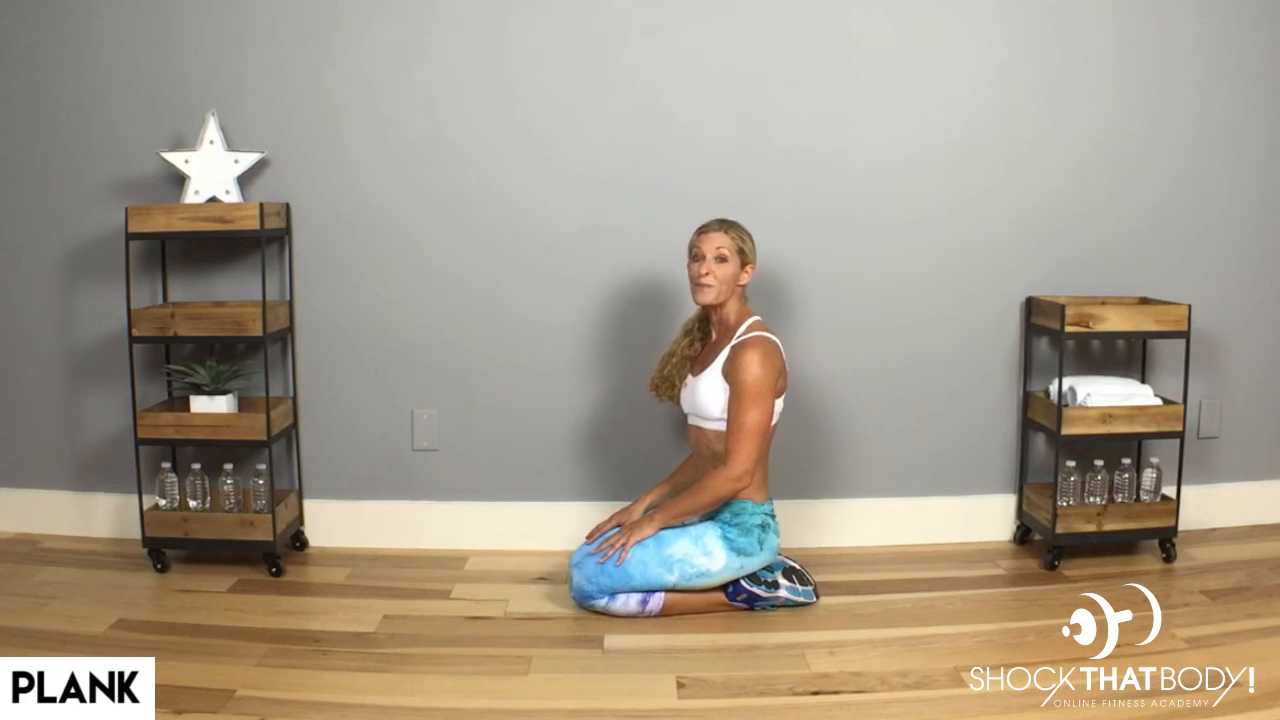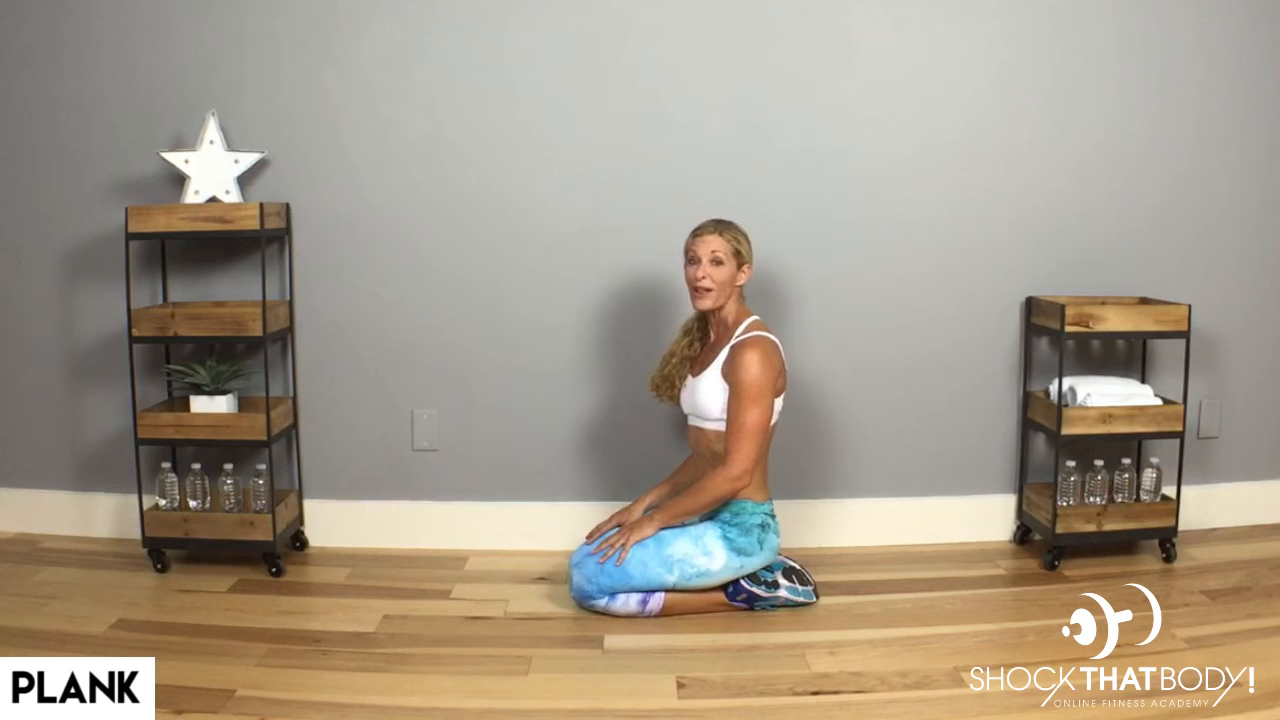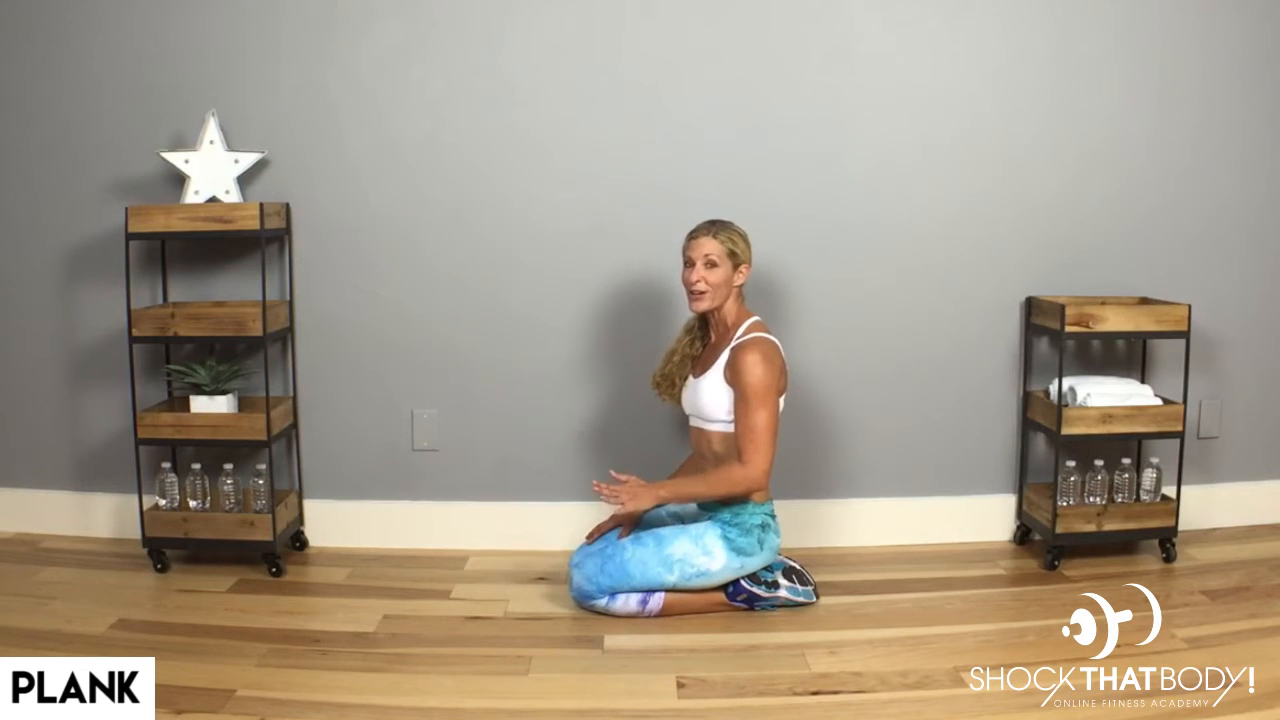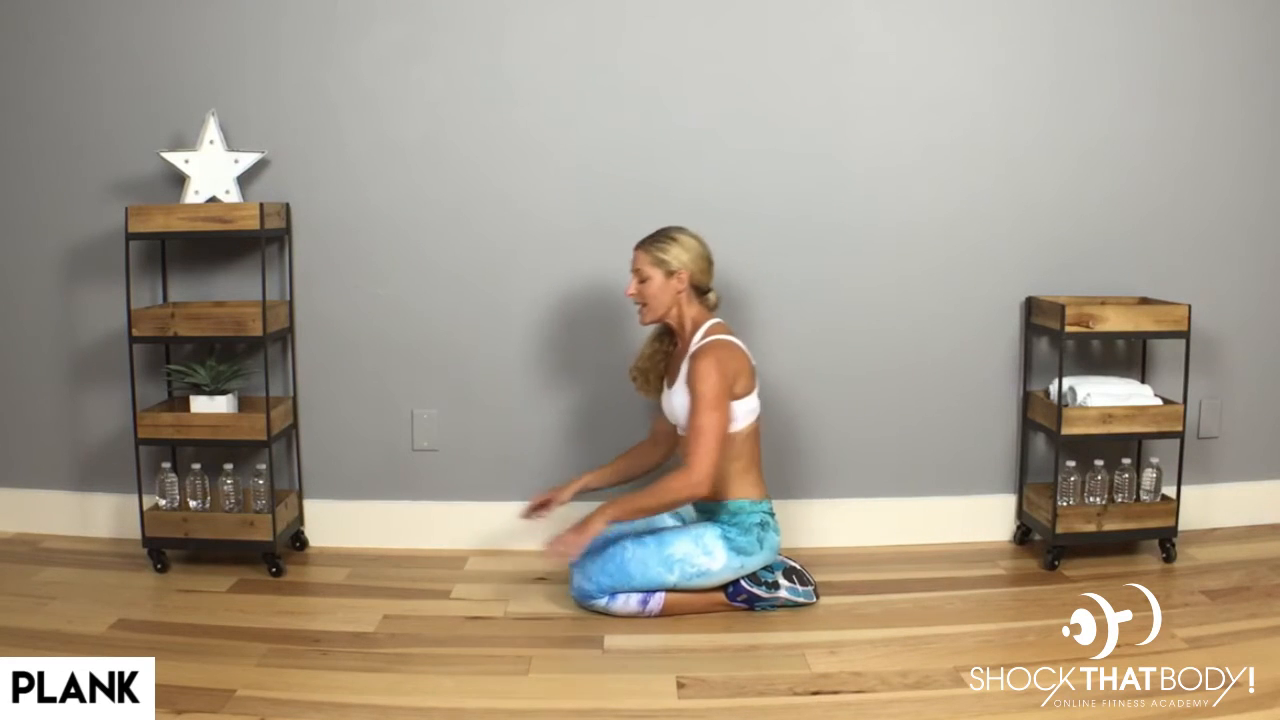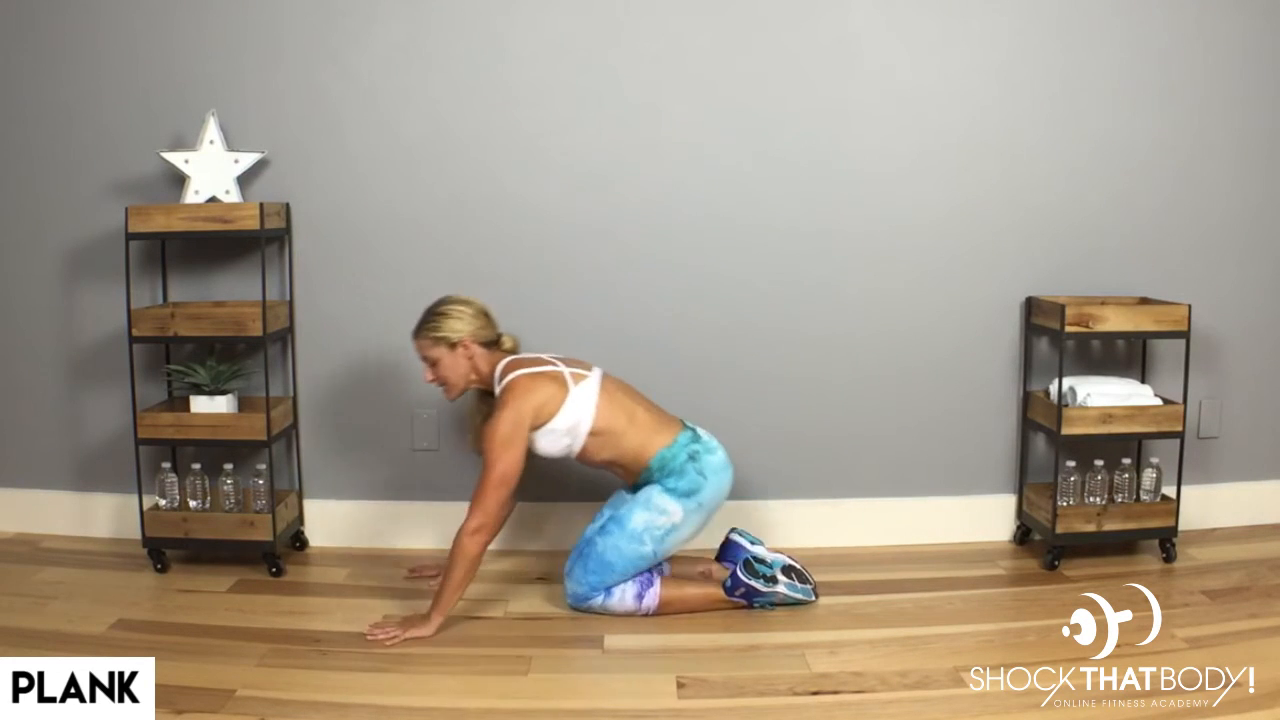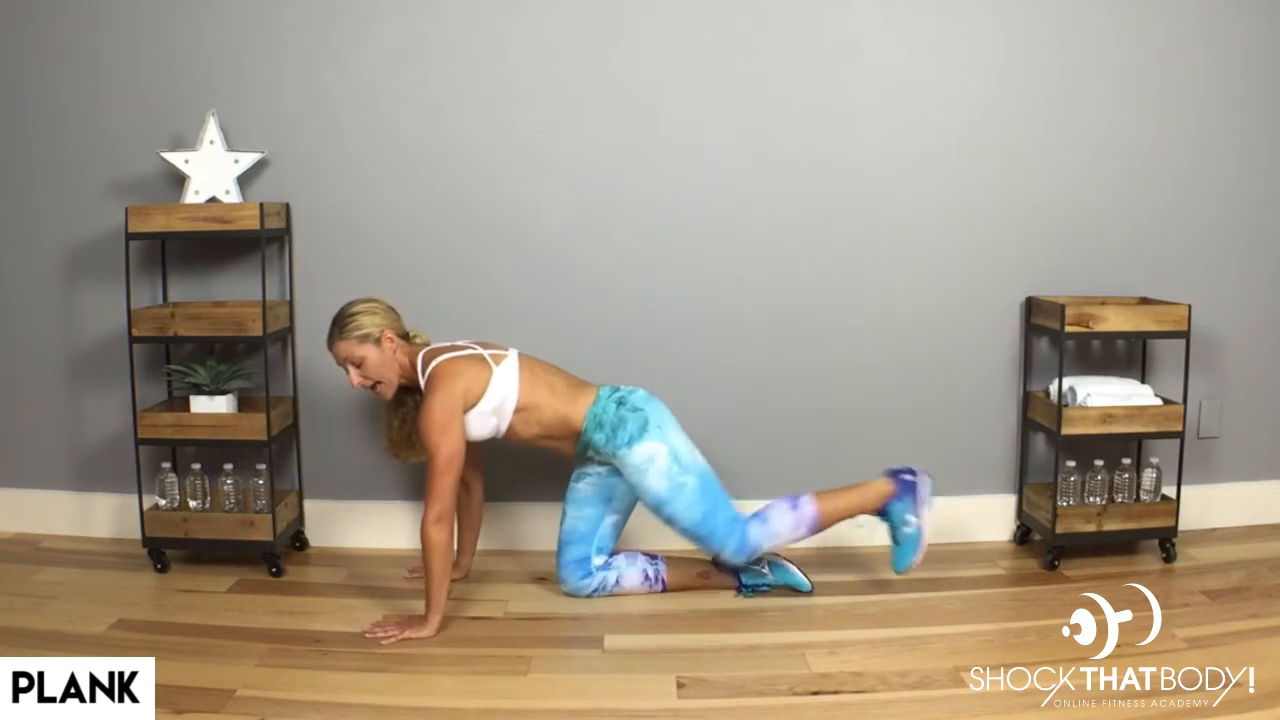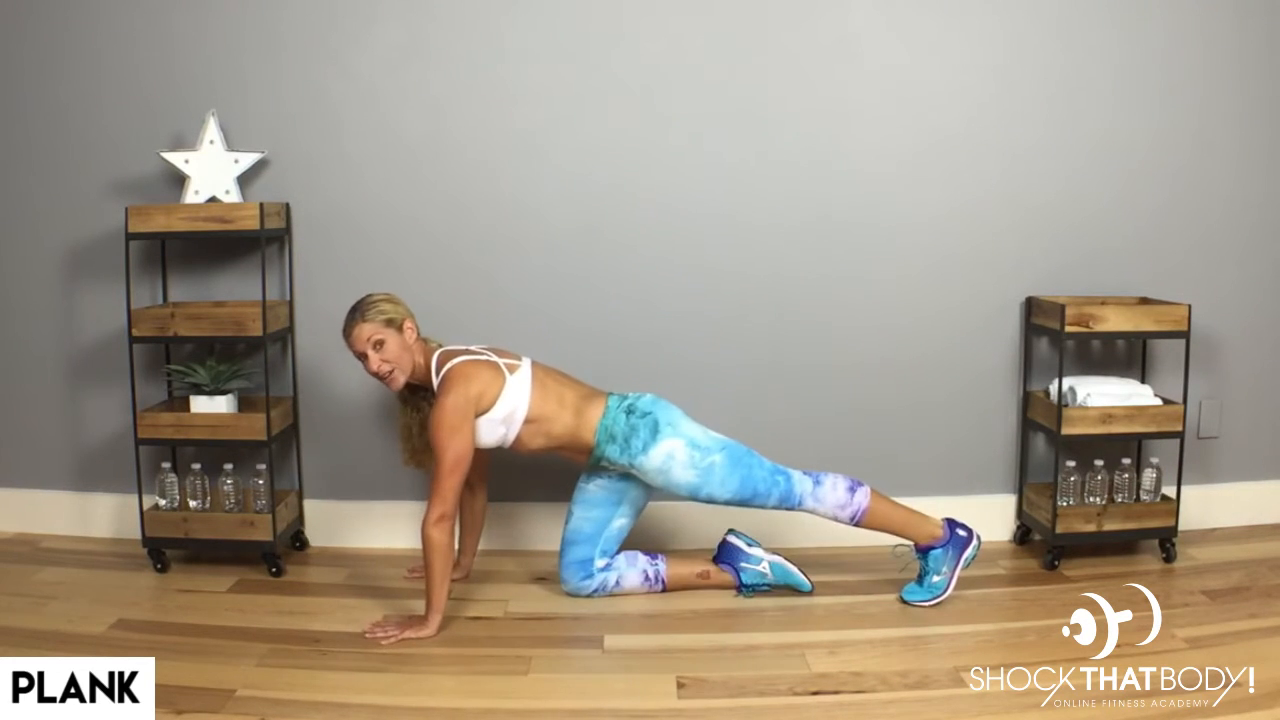
dt=0.7s
person 1, frame 1
left shoulder: (752, 351)
right shoulder: (704, 339)
left elbow: (736, 472)
left wrist: (654, 519)
right wrist: (645, 502)
left hip: (739, 528)
right hip: (709, 514)
left knee: (588, 581)
right knee: (585, 560)
left ankle: (742, 592)
right ankle: (753, 573)
person 1, frame 2
left shoulder: (752, 350)
right shoulder: (703, 340)
left elbow: (737, 471)
left wrist: (654, 520)
right wrist: (644, 503)
left hip: (740, 528)
right hip: (709, 514)
left knee: (589, 580)
right knee: (585, 559)
left ankle: (742, 592)
right ankle: (752, 574)
person 1, frame 3
left shoulder: (752, 352)
right shoulder: (704, 340)
left elbow: (752, 472)
left wrist: (656, 493)
right wrist: (642, 503)
left hip: (739, 529)
right hip: (708, 514)
left knee: (588, 582)
right knee: (586, 560)
left ankle: (742, 592)
right ankle: (751, 573)
person 1, frame 4
left shoulder: (712, 357)
right shoulder: (677, 347)
left elbow: (697, 479)
right elbow: (658, 445)
left wrist: (603, 515)
right wrist: (578, 485)
left hip: (738, 529)
right hip: (705, 515)
left knee: (591, 582)
right knee: (589, 555)
left ankle: (740, 590)
right ankle: (744, 569)
person 1, frame 5
left shoulder: (516, 401)
right shoulder: (519, 375)
left elbow: (478, 524)
right elbow: (505, 493)
left wrist: (432, 618)
right wrist: (459, 564)
left hip: (687, 472)
right hip: (678, 463)
left knee: (586, 588)
right knee: (594, 566)
left ankle: (741, 587)
right ankle: (734, 562)
person 1, frame 6
left shoulder: (442, 392)
right shoulder: (443, 370)
left elbow: (438, 515)
right elbow: (470, 481)
left wrist: (431, 618)
right wrist: (459, 564)
left hip: (628, 424)
right hip: (599, 447)
left knee: (734, 539)
right knee: (580, 577)
left ankle: (892, 491)
right ankle: (748, 570)
person 1, frame 7
left shoulder: (453, 392)
right shoulder: (454, 373)
left elbow: (439, 515)
right elbow: (475, 483)
left wrist: (431, 619)
right wrist: (463, 561)
left hip: (639, 432)
right hip: (613, 458)
left knee: (783, 488)
right knee: (581, 576)
left ankle: (944, 537)
right ankle: (736, 568)
